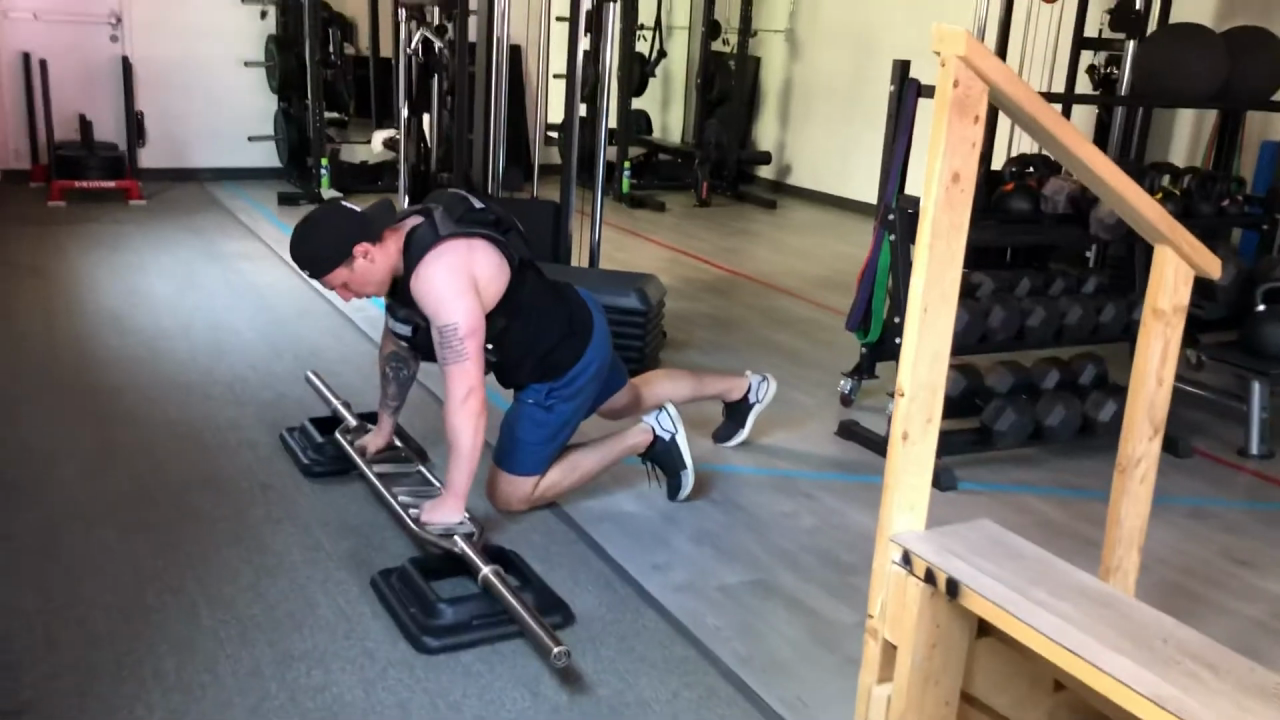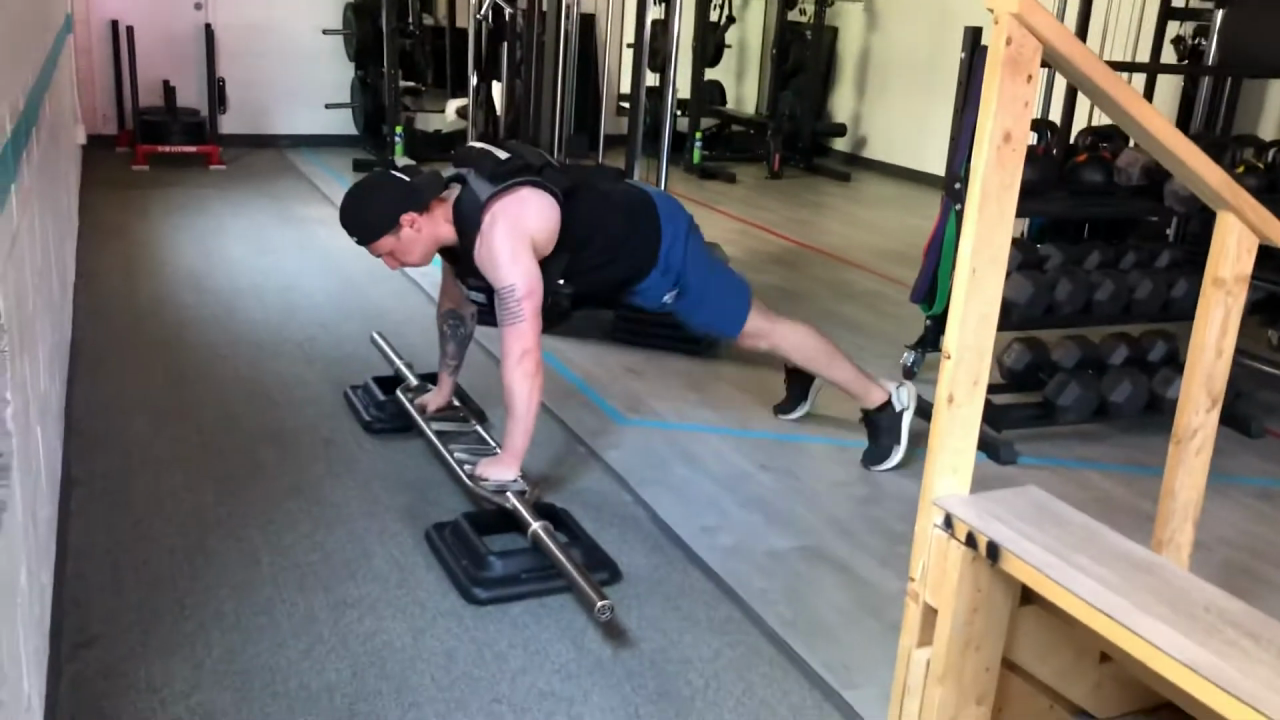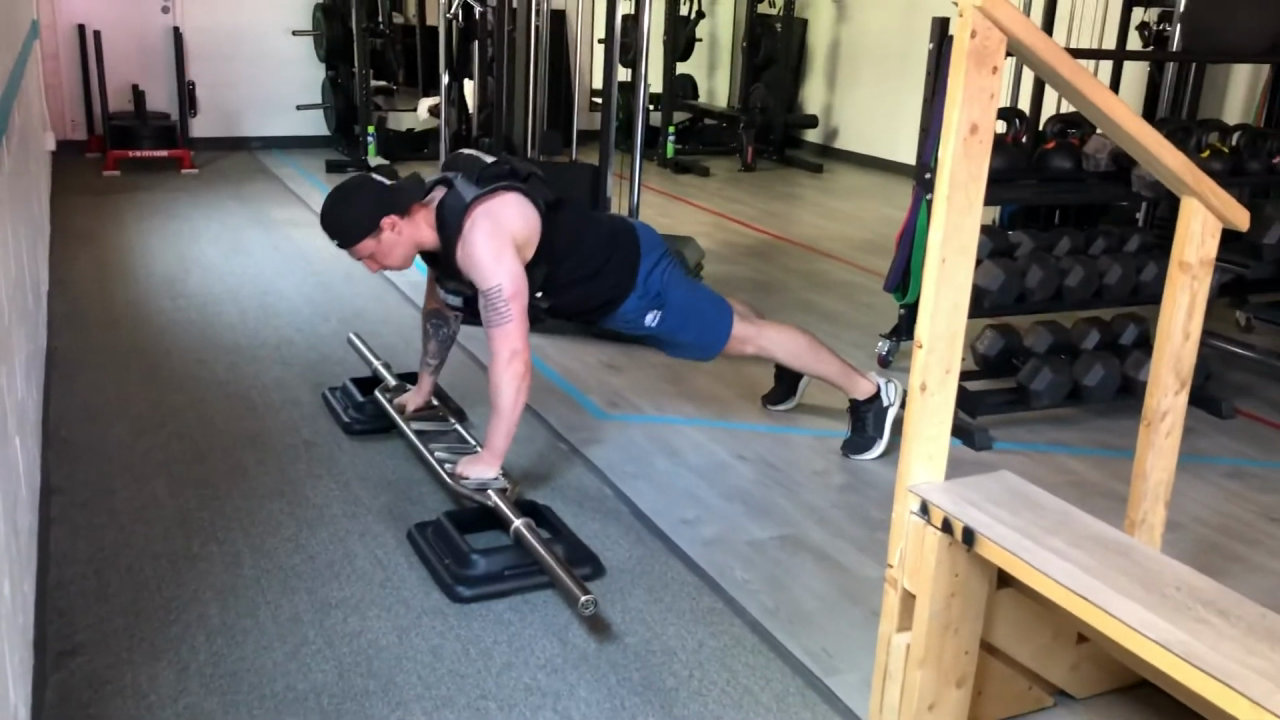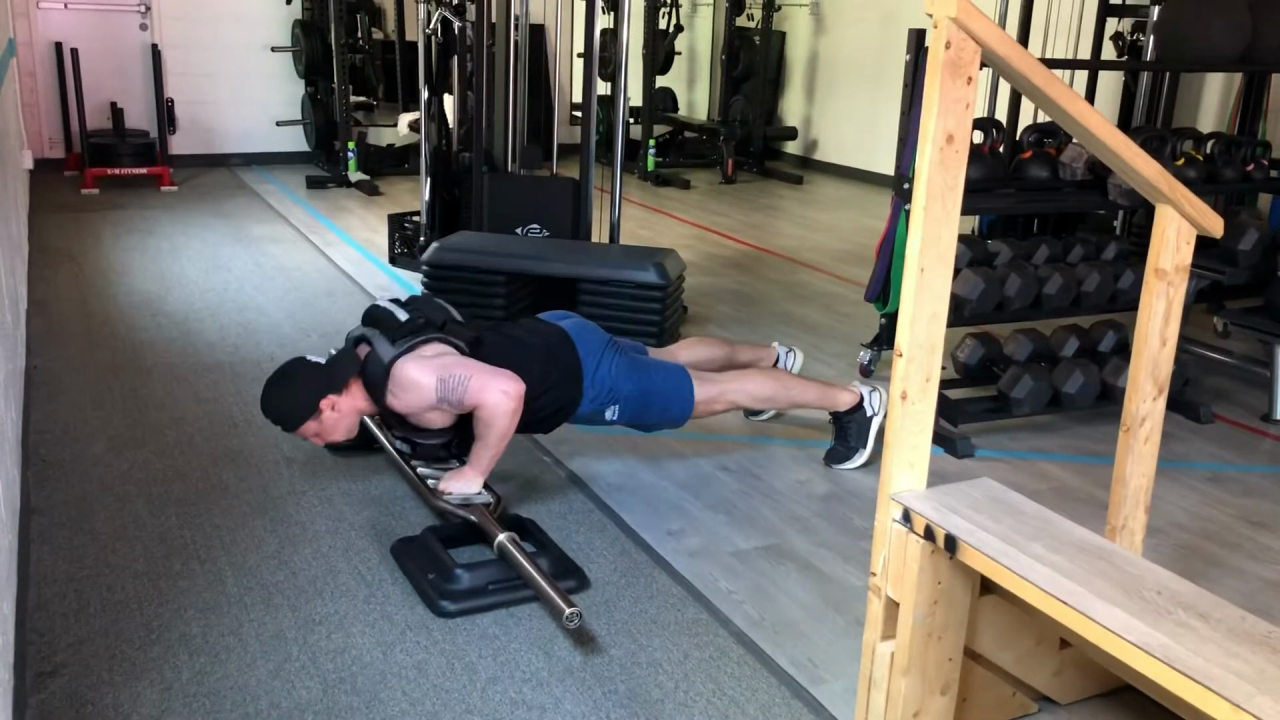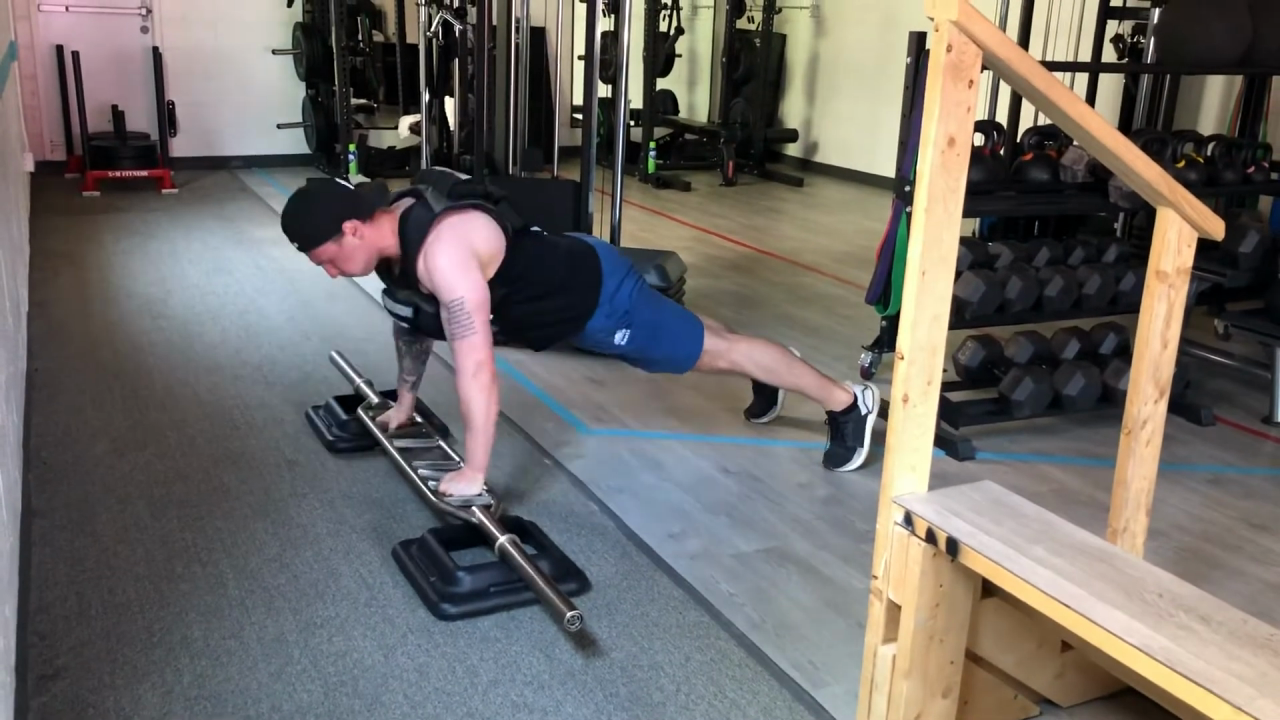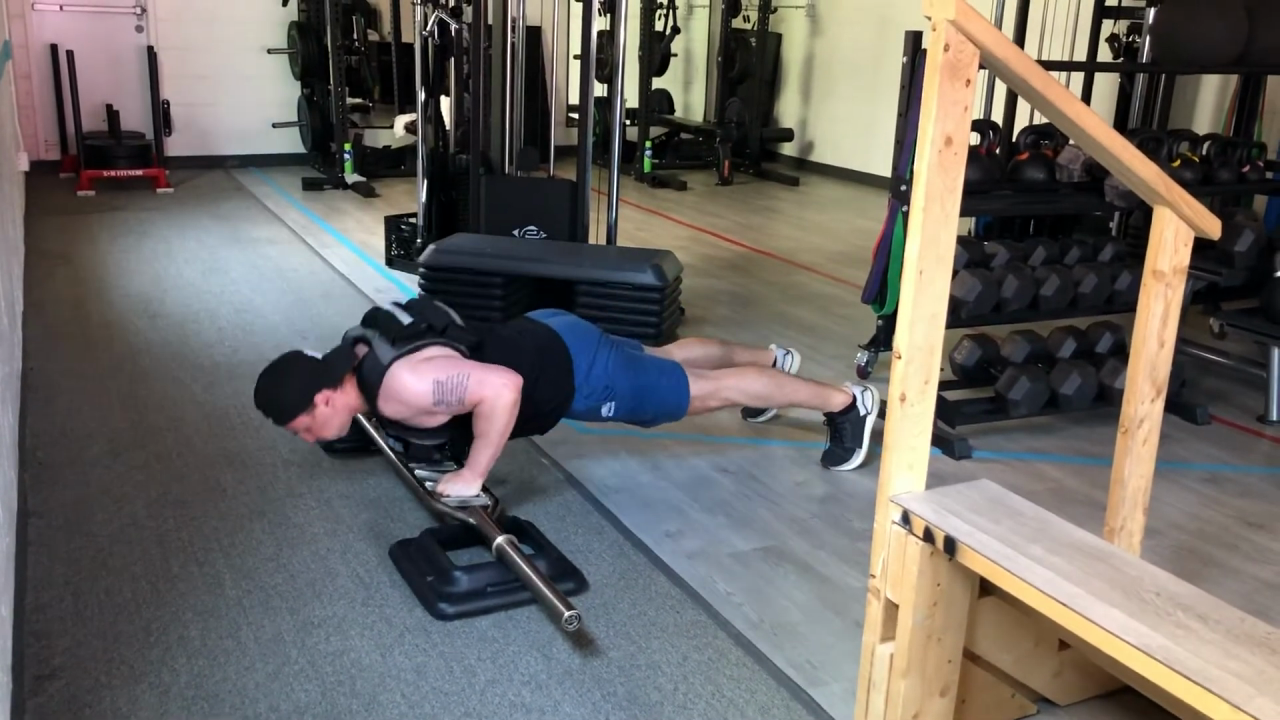
dt=0.7s
person 1, frame 1
left shoulder: (437, 272)
right shoulder: (400, 242)
left elbow: (466, 392)
right elbow: (399, 340)
left wrist: (452, 502)
right wrist: (384, 427)
left hip: (565, 356)
right hip: (568, 329)
left knee: (510, 495)
right knee: (626, 401)
left ankle: (647, 438)
right ankle: (743, 388)
person 1, frame 2
left shoulder: (497, 233)
right shoulder: (449, 210)
left elbow: (522, 356)
right elbow: (456, 303)
left wrist: (509, 461)
right wrist: (444, 385)
left hip: (654, 244)
right hip: (628, 231)
left knee: (754, 332)
right knee: (729, 309)
left ankle: (883, 401)
right ankle: (805, 370)
person 1, frame 3
left shoulder: (479, 237)
right shoulder: (429, 215)
left elbow: (510, 357)
right elbow: (440, 303)
left wrist: (490, 459)
right wrist: (424, 385)
left hip: (631, 276)
right hip: (602, 268)
left knee: (742, 335)
right knee: (714, 315)
left ankle: (870, 392)
right ankle: (791, 370)
person 1, frame 4
left shoulder: (404, 384)
right shoulder: (366, 356)
left elbow: (504, 390)
right elbow: (428, 326)
left wrist: (474, 474)
left hip: (582, 378)
right hip: (552, 338)
left knee: (708, 394)
right knee: (666, 359)
left ankle: (851, 400)
right ankle: (770, 355)
person 1, frame 5
left shoulder: (442, 249)
right shoulder: (390, 228)
left elbow: (473, 364)
right elbow: (415, 314)
left wrist: (473, 474)
right wrist: (405, 399)
left hip: (598, 294)
right hip: (564, 286)
left knee: (714, 352)
right knee: (688, 331)
left ankle: (846, 401)
right ankle: (777, 367)
person 1, frame 6
left shoulder: (397, 388)
right shoulder: (358, 352)
left elbow: (503, 386)
left wrist: (472, 476)
left hip: (576, 375)
right hip: (545, 336)
left knee: (704, 392)
right knee: (664, 357)
left ankle: (845, 400)
right ankle: (768, 357)
